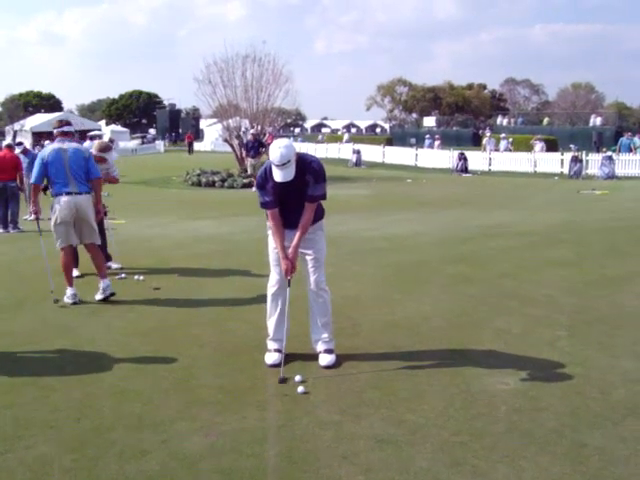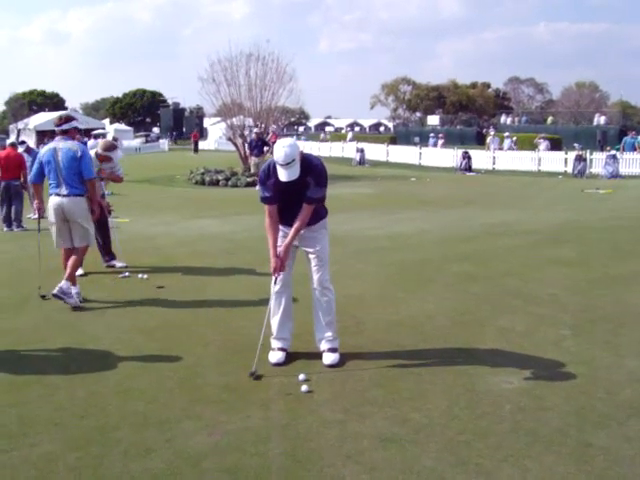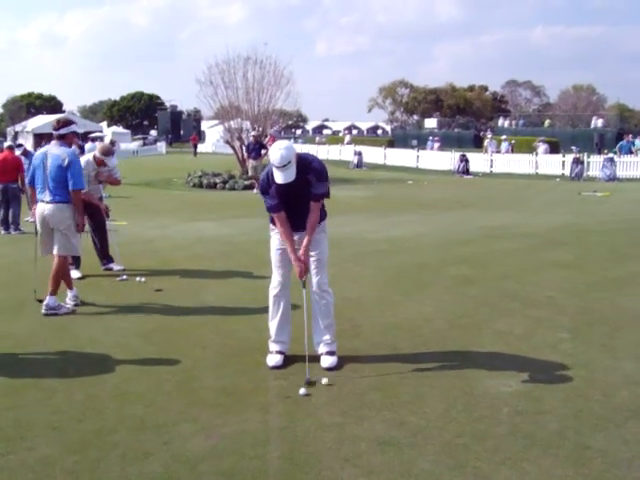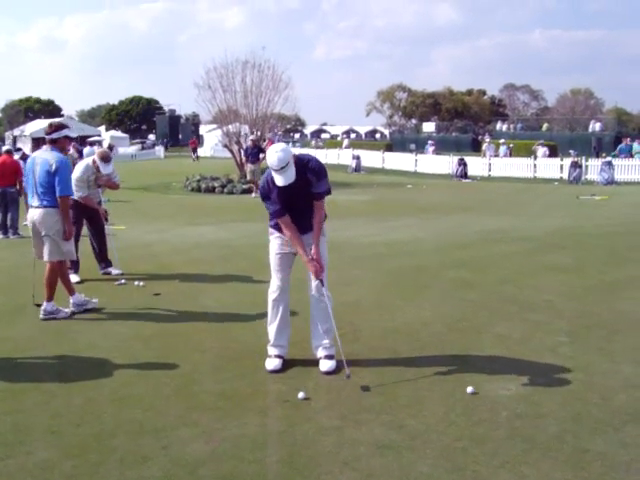
dt=0.4s
person 1, frame 1
left shoulder: (314, 168)
right shoulder: (264, 176)
left elbow: (309, 211)
right elbow: (273, 218)
left wrist: (295, 248)
right wrist: (282, 255)
left hip: (311, 229)
right hip: (279, 230)
left knee: (317, 284)
right knee: (277, 284)
left ankle: (324, 343)
right ankle: (275, 343)
person 1, frame 2
left shoulder: (316, 169)
right shoulder: (267, 172)
left elbow: (306, 213)
right elbow: (270, 215)
left wrist: (287, 247)
right wrist: (273, 253)
left hip: (314, 227)
right hip: (282, 227)
left knee: (321, 283)
right knee: (280, 283)
left ankle: (328, 342)
right ankle: (279, 342)
person 1, frame 3
left shoulder: (315, 168)
right shoulder: (267, 179)
left elbow: (315, 210)
right elbow: (280, 221)
left wrist: (306, 248)
right wrist: (293, 258)
left hip: (314, 230)
right hip: (282, 232)
left knee: (320, 286)
right knee: (279, 286)
left ankle: (326, 345)
right ankle: (277, 345)
person 1, frame 4
left shoulder: (314, 167)
right shoulder: (267, 185)
left elbow: (319, 208)
right elbow: (287, 225)
left wrist: (316, 247)
right wrist: (306, 259)
left hip: (313, 232)
right hip: (282, 235)
left knee: (319, 289)
right knee: (278, 289)
left ankle: (325, 349)
right ankle: (276, 350)
person 2, frame 1
left shoulder: (46, 152)
right shoulder: (82, 150)
left elbow: (36, 182)
right elbow: (96, 179)
left wrist: (34, 203)
right wrist: (98, 203)
left hip: (62, 202)
right hip: (84, 200)
left knee: (66, 248)
right knee: (91, 244)
left ankle: (70, 291)
right ankle: (105, 283)
person 2, frame 2
left shoulder: (45, 151)
right shoulder: (79, 148)
left elbow: (35, 180)
right elbow: (90, 180)
left wrist: (38, 200)
right wrist: (94, 203)
left hip: (55, 202)
right hip: (77, 202)
left knee: (66, 248)
right knee: (81, 247)
left ankle: (73, 290)
right ankle: (65, 286)
person 2, frame 3
left shoulder: (39, 154)
right shoulder: (69, 155)
left elbow: (31, 184)
right elbow: (75, 190)
left wrist: (36, 205)
right wrist: (80, 216)
left hip: (42, 208)
right hip: (62, 209)
left knee: (60, 254)
right knee: (61, 256)
left ankle: (72, 293)
right ankle: (50, 301)
person 2, frame 4
left shoulder: (32, 158)
right shoulder: (59, 160)
left elbow: (28, 188)
right elbow: (62, 196)
right wrist: (68, 223)
left hip: (34, 212)
right hip: (51, 213)
left knee: (59, 258)
right knee: (54, 260)
left ankle: (76, 300)
right ankle: (48, 307)
person 3, frame 1
left shoulder: (107, 161)
left elbow: (115, 179)
left wrist: (104, 177)
left knee: (99, 228)
left ankle: (105, 260)
right ankle: (72, 266)
person 3, frame 2
left shoulder: (111, 160)
left elbow: (120, 178)
left wrist: (108, 176)
right wrist: (102, 202)
left hip: (98, 195)
left knee: (103, 227)
left ankle: (109, 258)
person 3, frame 3
left shoulder: (108, 163)
right shoulder: (83, 164)
left elbow: (117, 181)
right elbow: (82, 192)
left wrist: (106, 178)
right wrist: (100, 204)
left hip: (96, 197)
left knee: (100, 230)
left ankle: (107, 261)
right ankle: (74, 267)
person 3, frame 4
left shoulder: (107, 167)
right shoulder: (82, 169)
left elbow: (116, 185)
right elbow: (82, 196)
left wrist: (105, 182)
right wrist: (99, 208)
left hip: (95, 201)
right hip: (76, 202)
left knee: (99, 233)
right knee: (74, 236)
left ankle: (105, 266)
right ankle: (73, 271)
